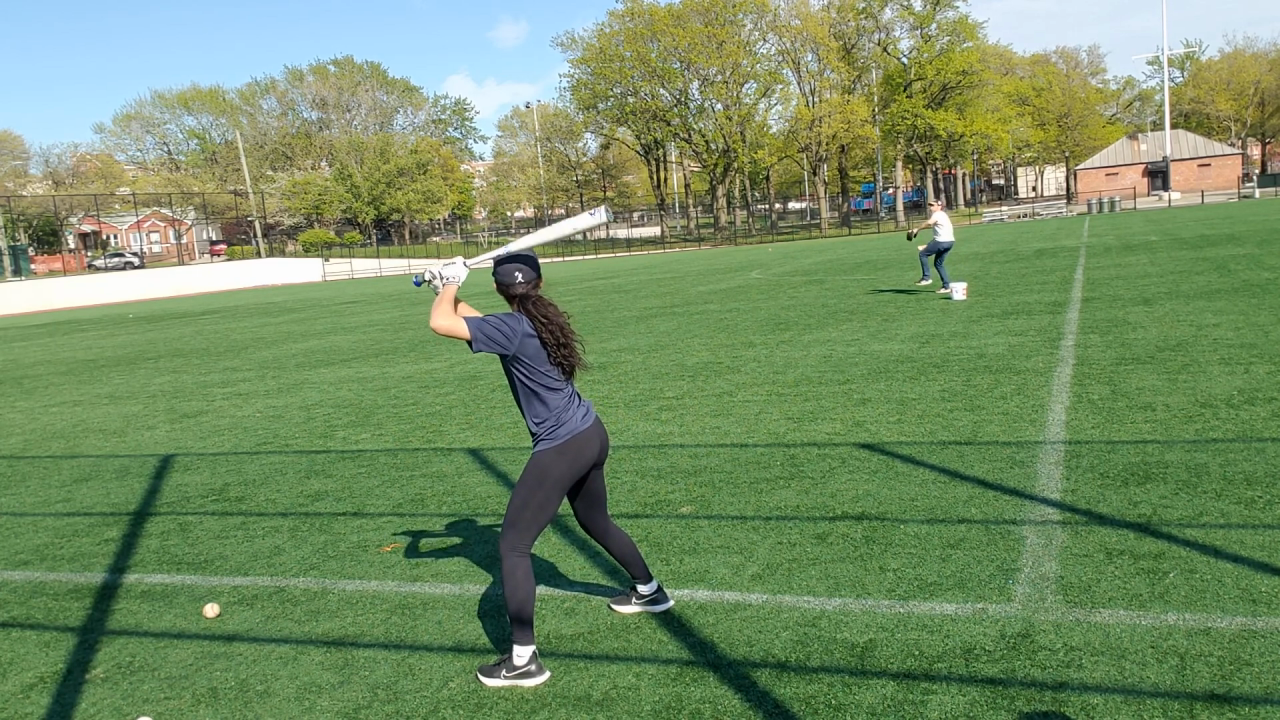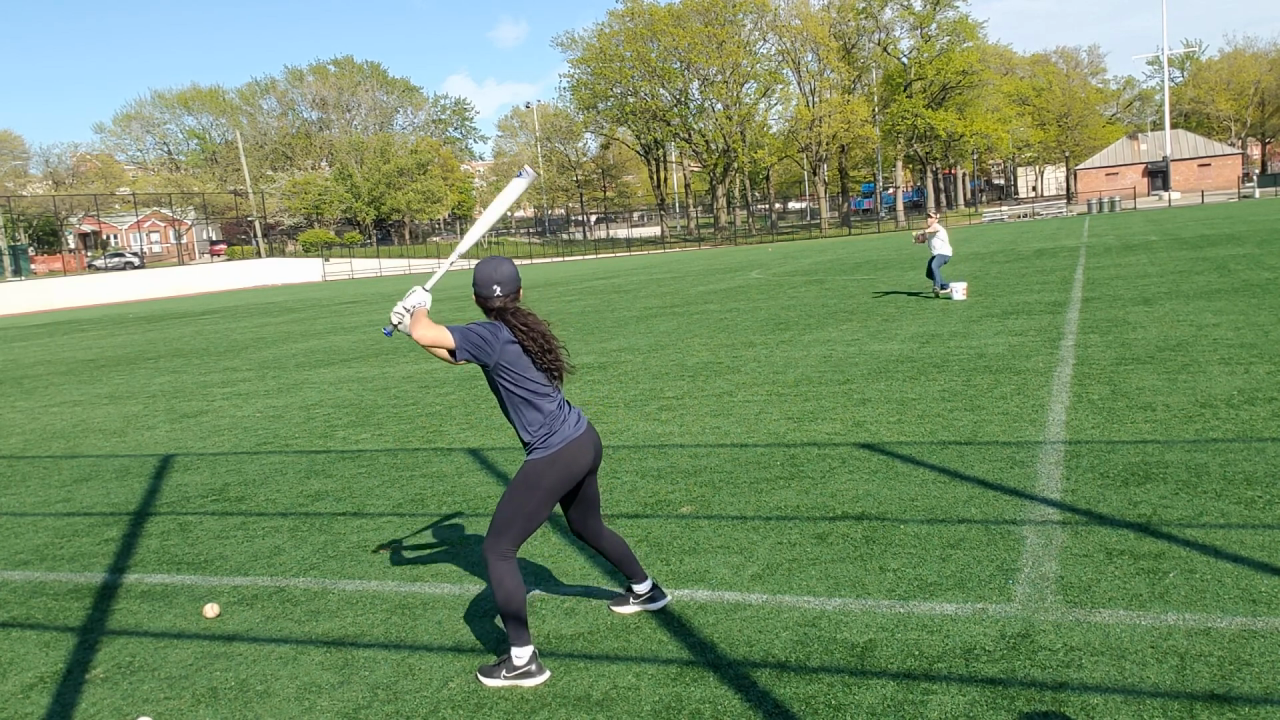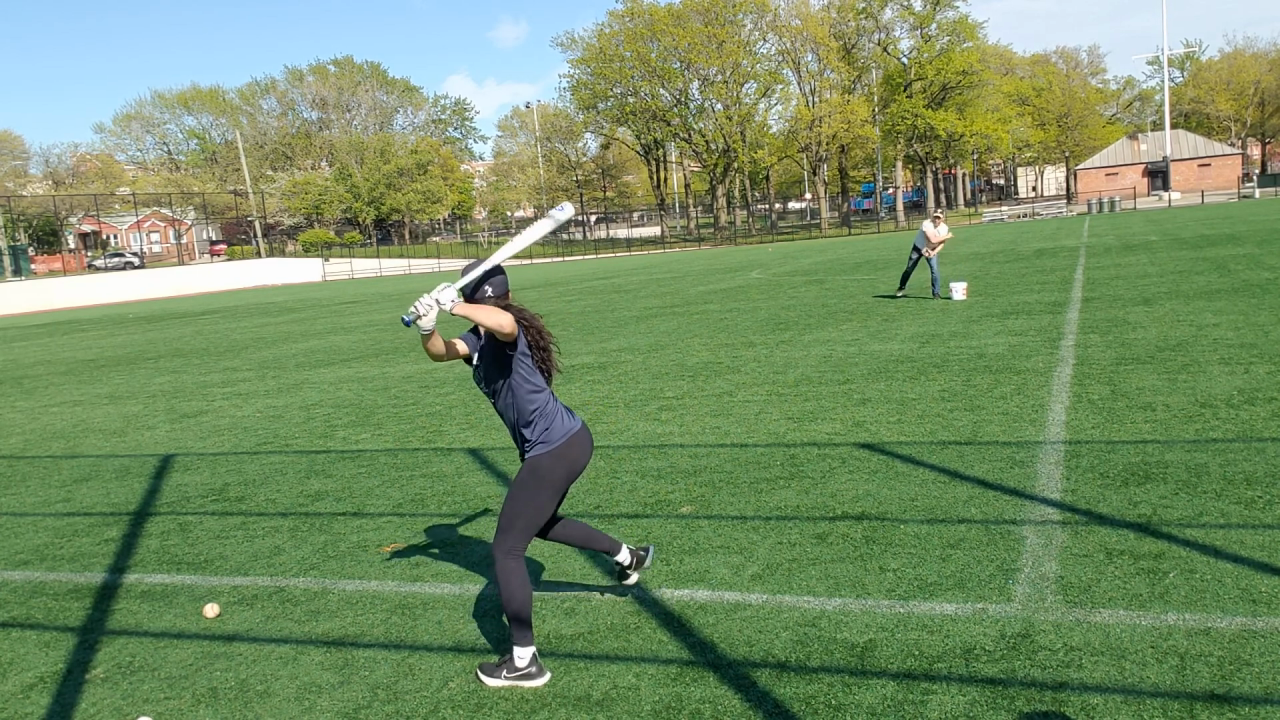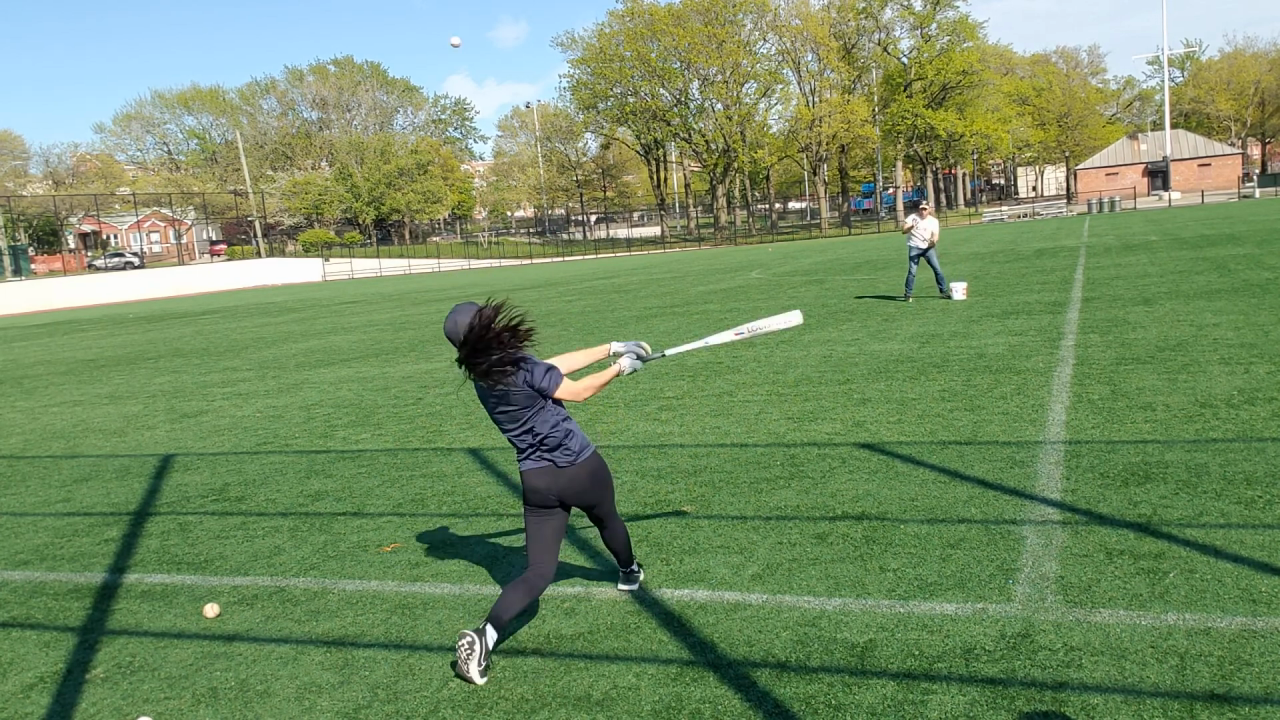
dt=0.5s
person 1, frame 1
left shoulder: (513, 327)
right shoulder: (541, 319)
left elbow: (439, 324)
right elbow: (480, 324)
left wrist: (451, 283)
right wrist: (449, 291)
left hip: (561, 449)
right hip: (591, 435)
left knee: (512, 545)
right knee: (596, 522)
left ankle: (524, 660)
right ankle: (649, 590)
person 1, frame 2
left shoulder: (493, 336)
right shoulder: (522, 329)
left elbow: (425, 336)
right elbow: (455, 353)
left wrist: (418, 308)
right wrist: (412, 319)
left hip: (554, 458)
right hip: (583, 442)
left knee: (497, 550)
right knee: (587, 527)
left ankle: (523, 660)
right ankle: (645, 590)
person 1, frame 3
left shoulder: (507, 330)
right shoulder: (482, 335)
left elbow: (503, 320)
right elbow: (441, 351)
left wrist: (452, 305)
right wrist: (427, 326)
left hip: (553, 454)
right hip: (570, 441)
left knee: (506, 550)
right knee: (543, 524)
left ankle: (524, 661)
right ankle: (628, 556)
person 1, frame 4
left shoulder: (482, 380)
right shoulder: (521, 365)
left elbow: (551, 367)
right elbow: (575, 392)
left wrist: (610, 348)
right wrist: (619, 367)
left hip: (537, 481)
right hip: (582, 469)
left knee: (537, 571)
right knee: (607, 519)
left ankle: (483, 637)
right ankle: (629, 572)
